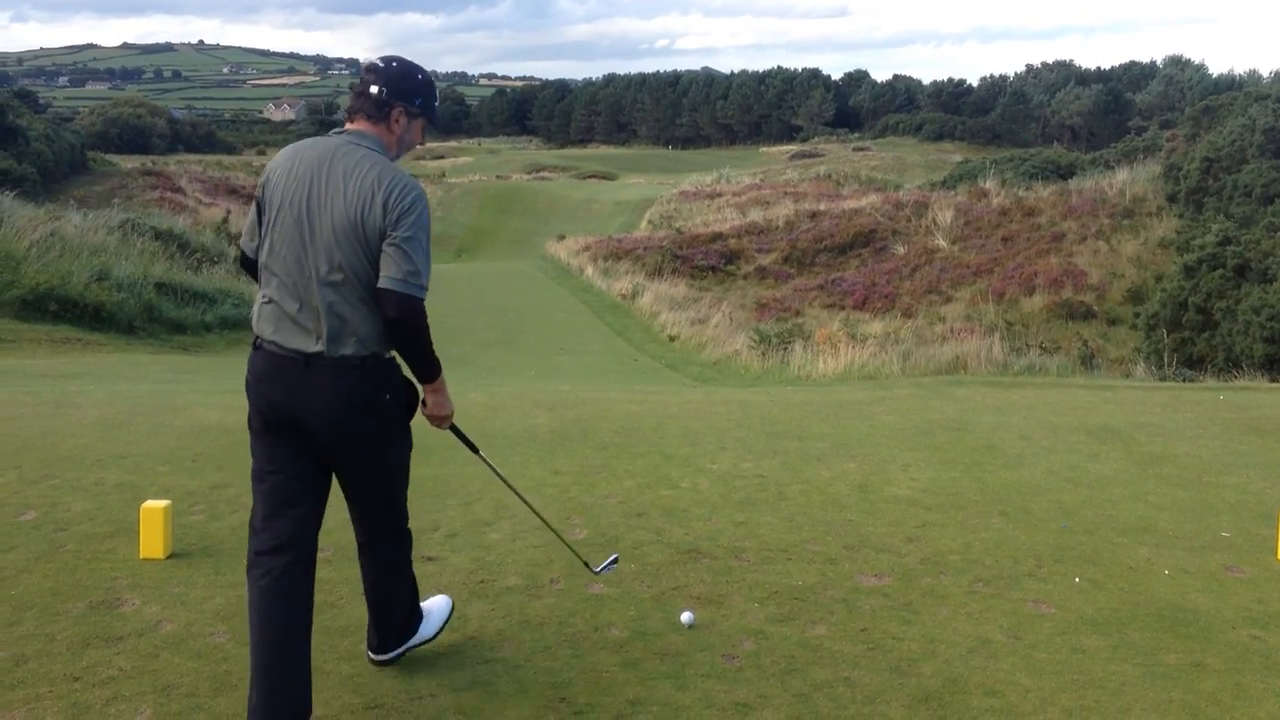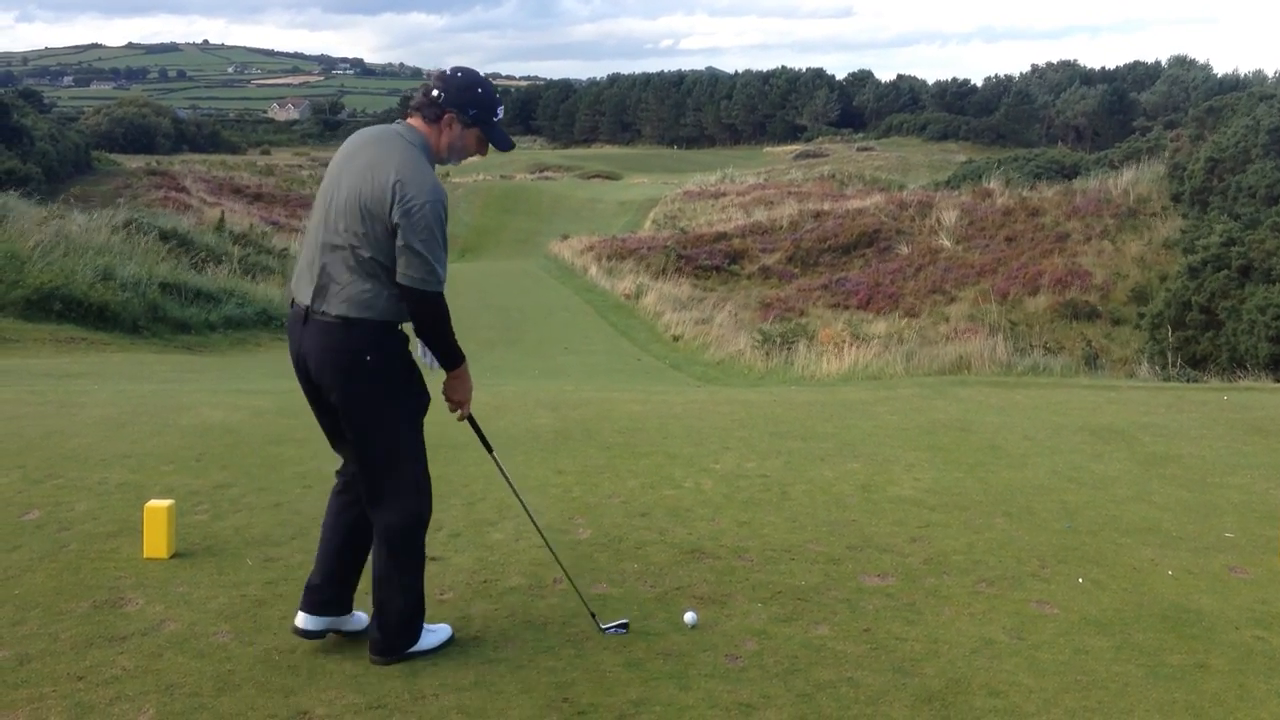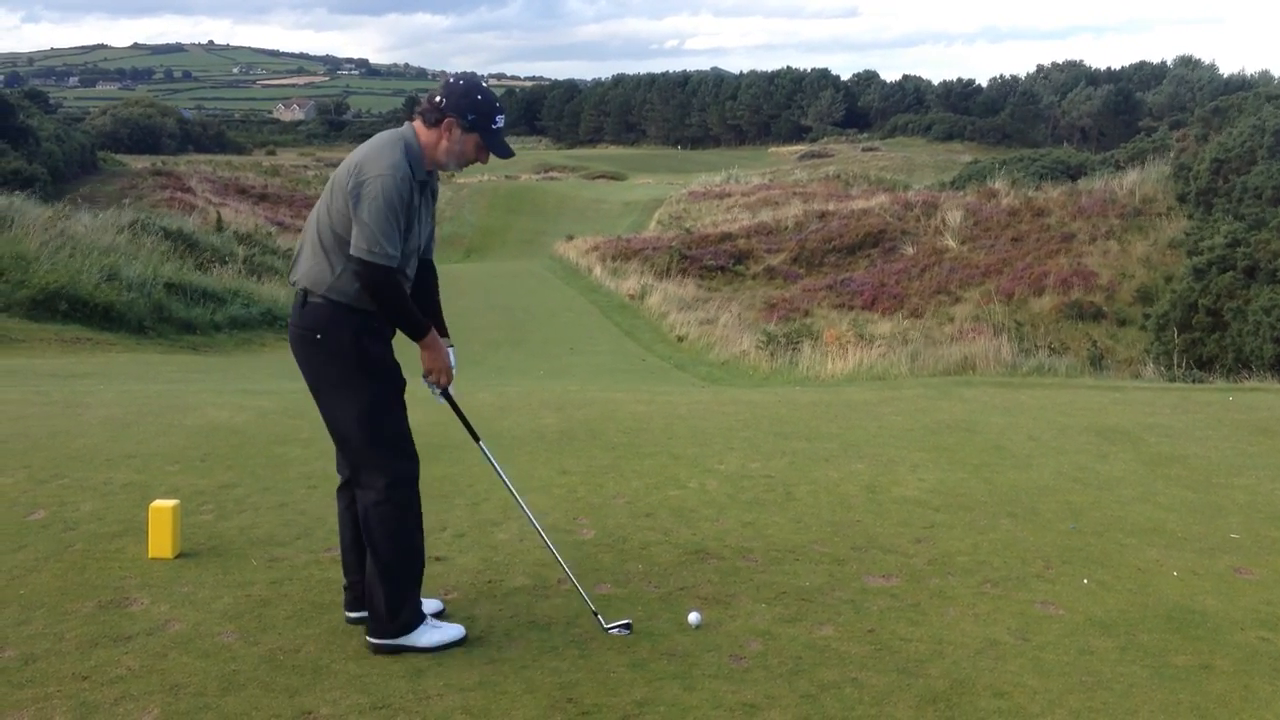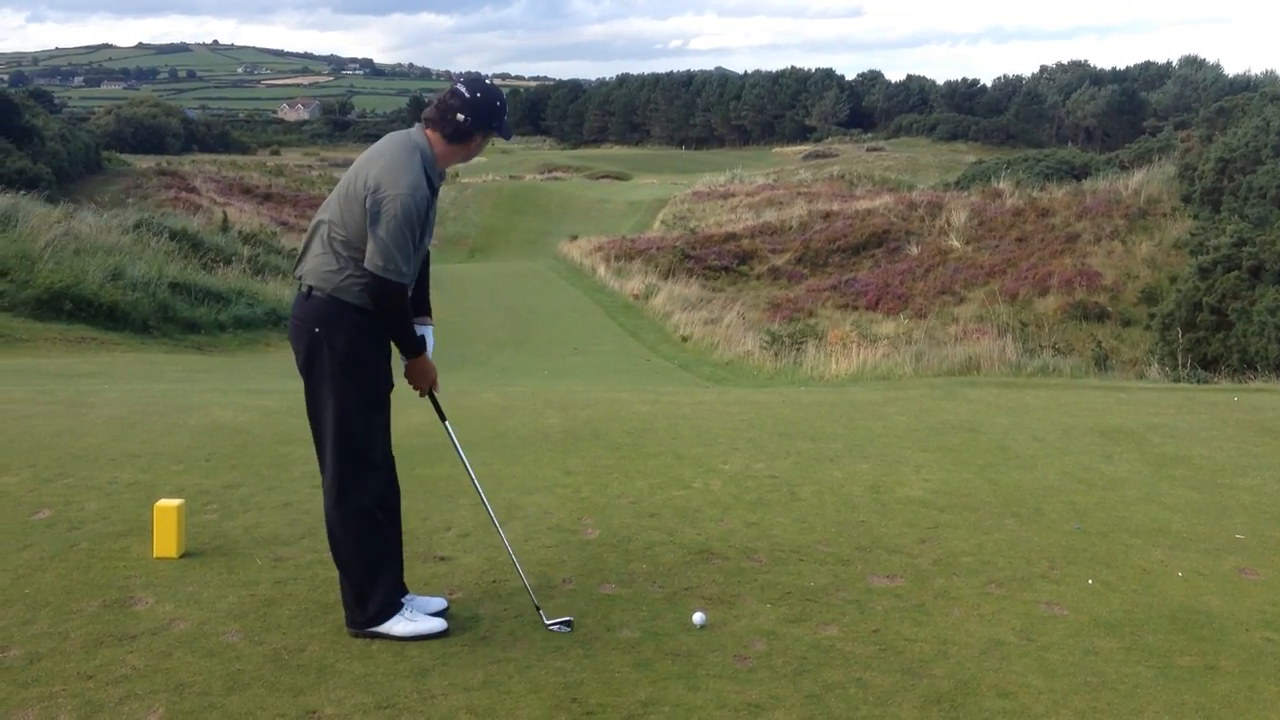
dt=0.4s
person 1, frame 1
left shoulder: (284, 163)
right shoulder: (400, 191)
left elbow: (251, 258)
right elbow: (401, 306)
right wrist: (432, 381)
left hip: (274, 373)
right hip: (355, 383)
left knee: (278, 544)
right knee: (380, 522)
right ankle: (391, 630)
person 1, frame 2
left shoulder: (361, 142)
right shoulder: (419, 186)
right elbow: (420, 294)
left wrist: (422, 338)
right wrist: (455, 368)
left hip: (309, 328)
right hip: (361, 345)
left knee: (361, 471)
right knee: (401, 490)
left ankle: (325, 602)
right ankle: (397, 633)
person 1, frame 3
left shoulder: (417, 168)
right shoulder: (387, 170)
left elbow: (418, 263)
right elbow: (376, 271)
left wrist: (439, 336)
right wrist: (425, 339)
left hip: (346, 324)
right hip: (335, 326)
left knee: (363, 464)
right knee: (388, 466)
left ankle: (366, 594)
right ankle: (395, 620)
person 1, frame 4
left shoulder: (414, 154)
right shoulder: (404, 184)
left elbow: (411, 257)
right elbow: (385, 284)
left wrist: (423, 324)
right wrist: (414, 355)
left hip: (351, 320)
right hip: (335, 324)
left knee: (372, 463)
right knee: (354, 469)
left ankle: (383, 591)
right ankle: (372, 608)
